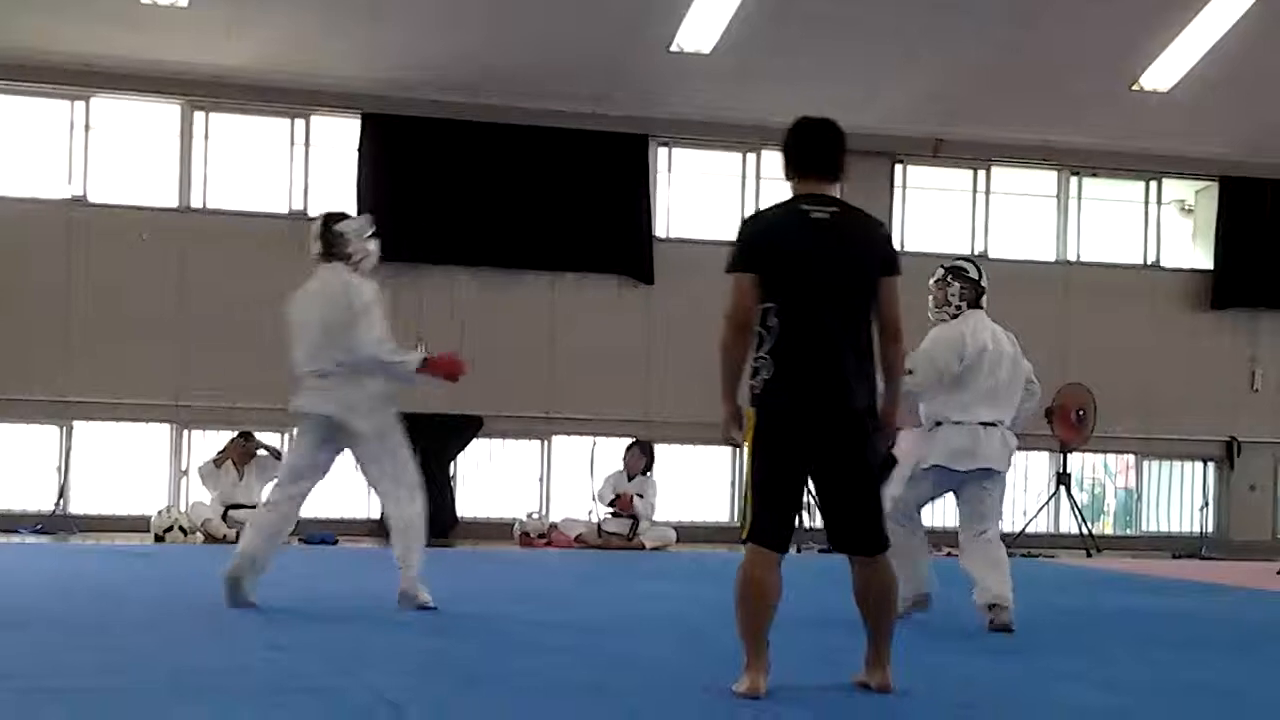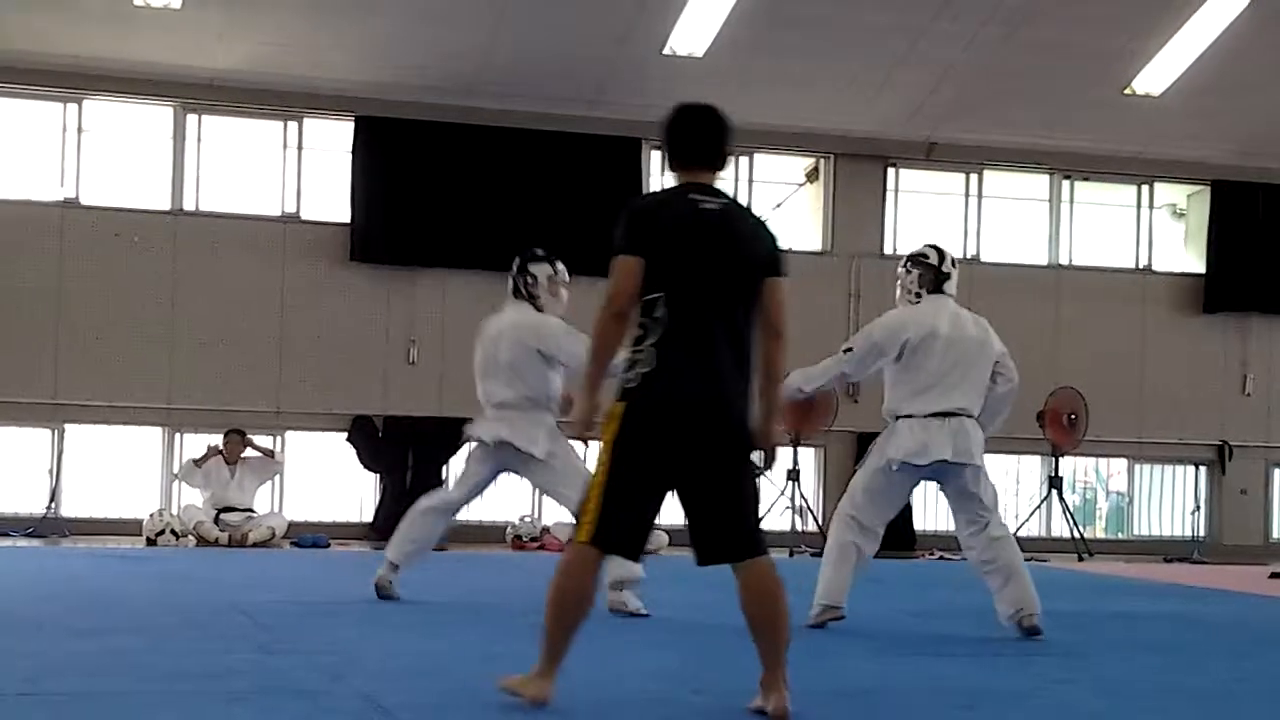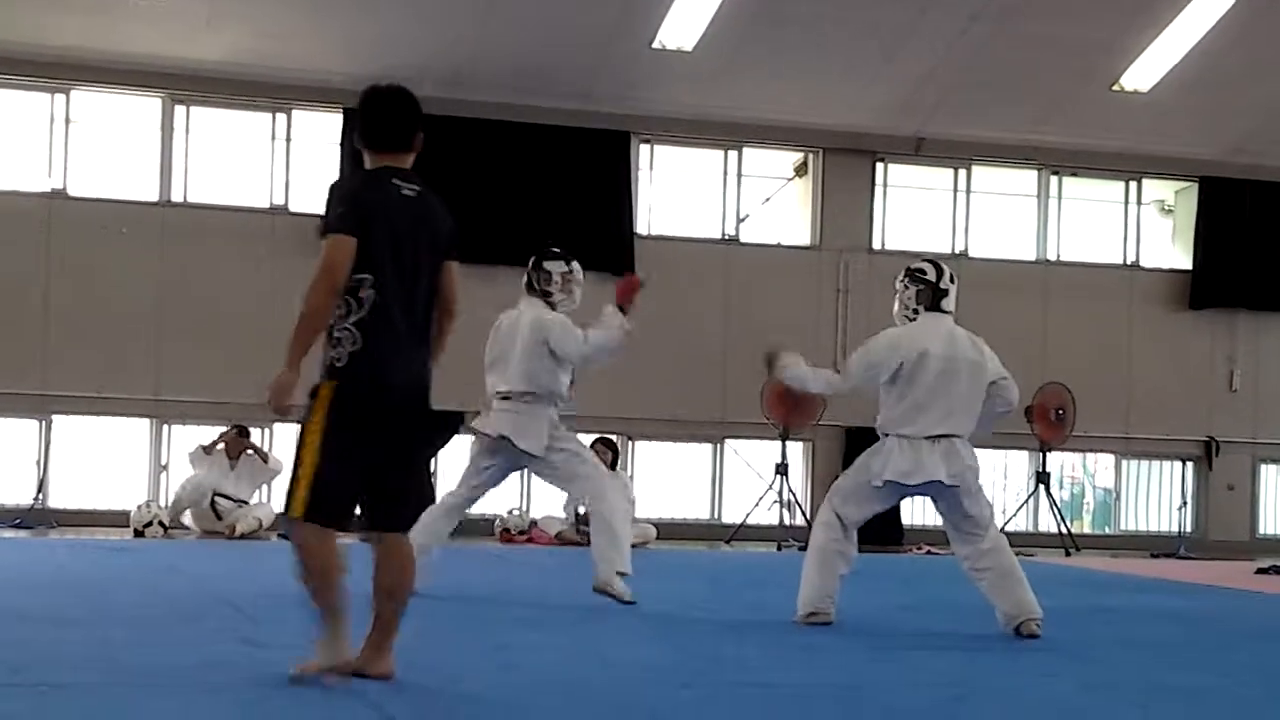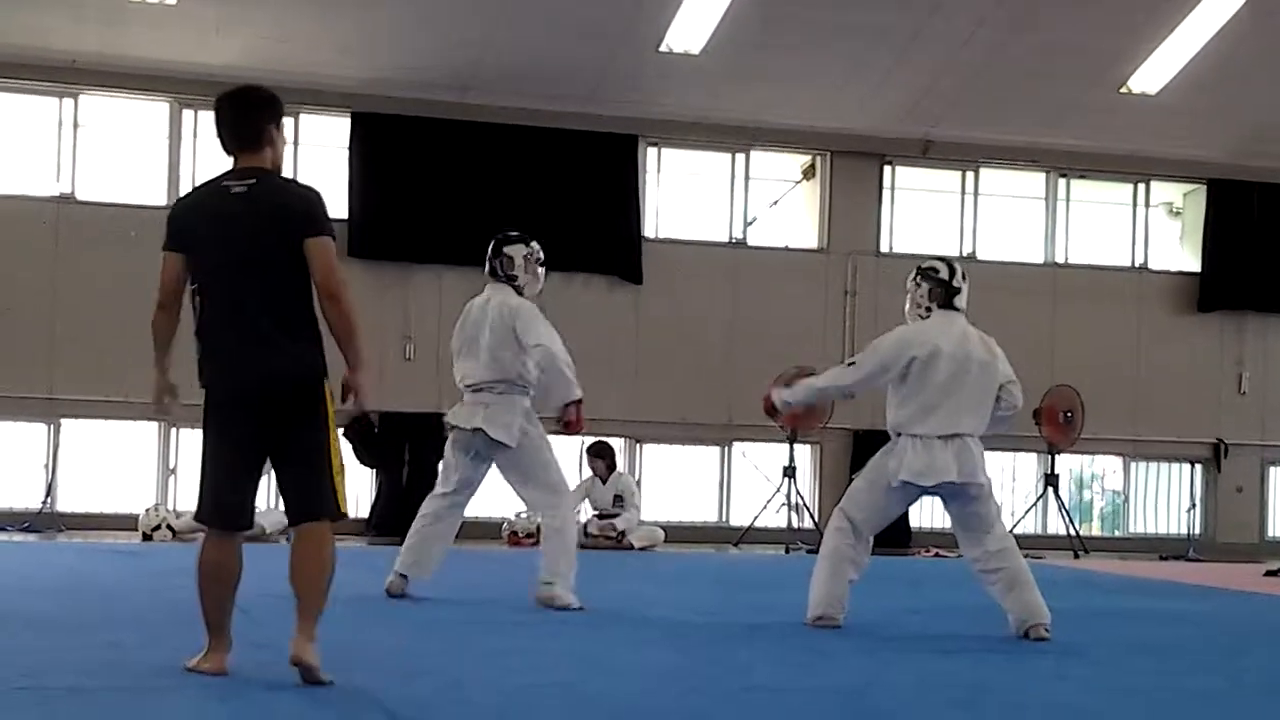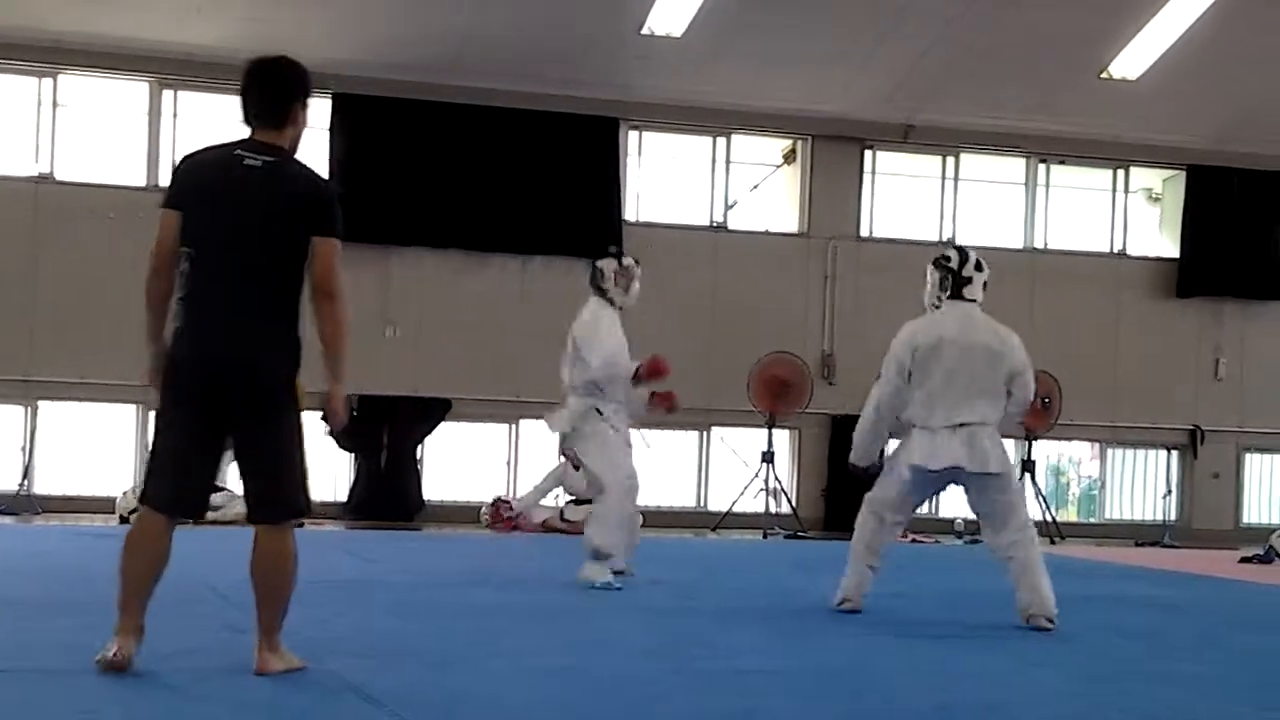
dt=1s
person 1, frame 1
left shoulder: (760, 230)
right shoulder: (873, 234)
left elbow: (738, 325)
right elbow: (890, 331)
left wrist: (730, 399)
right wrist: (891, 401)
left hip: (778, 407)
right hip: (852, 408)
left knee: (763, 544)
right knee: (868, 547)
left ankle: (754, 669)
right ankle: (878, 667)
person 1, frame 2
left shoulder: (646, 216)
right shoulder: (755, 232)
left elbow: (617, 313)
right elbow: (772, 333)
left wrist: (588, 394)
right wrist: (766, 417)
left hip: (652, 403)
right hip: (725, 412)
left knee: (592, 541)
right knee: (748, 552)
person 1, frame 3
left shoulder: (353, 193)
right shoulder: (437, 211)
left elbow: (330, 284)
right elbow: (446, 309)
left wrist: (291, 365)
left hip: (355, 377)
right hip: (410, 383)
left knee: (309, 516)
right knee: (390, 525)
left ankle: (334, 638)
right ankle: (378, 651)
person 1, frame 4
left shoulder: (190, 210)
right shoulder: (300, 201)
left elbow: (168, 303)
right elbow: (331, 293)
left wrist: (162, 371)
right wrist: (355, 366)
left hip: (227, 385)
right hip: (297, 381)
left knee: (222, 524)
right knee: (313, 517)
left ankle: (216, 649)
right ankle: (304, 637)
person 1, frame 5
left shoulder: (194, 170)
right shoulder: (312, 191)
left elbow: (162, 267)
right elbow: (327, 293)
left wrist: (157, 345)
right wrist: (336, 381)
left hip: (194, 362)
right hip: (267, 371)
left knee: (159, 505)
right knee: (275, 518)
left ankle: (125, 635)
right ankle: (270, 648)
person 2, frame 1
left shoulder: (951, 334)
right shoulder: (1007, 340)
left elbow: (913, 384)
right elbow: (1030, 394)
left hip: (946, 442)
right hip: (991, 446)
left knee: (895, 508)
right knee: (981, 530)
left ankle: (913, 591)
right ankle: (998, 602)
person 2, frame 2
left shoulder: (903, 321)
right shoulder: (979, 327)
left elbow: (847, 363)
right elbow: (1007, 382)
left wrist: (793, 383)
right wrist: (976, 427)
left hip: (910, 437)
right hip: (961, 440)
left knee: (856, 518)
right knee: (984, 526)
left ankle: (829, 603)
right ankle: (1024, 610)
person 2, frame 3
left shoulder: (897, 341)
right shoulder: (975, 347)
left elbow: (841, 383)
right elbow: (1005, 397)
left wrist: (788, 366)
left hip: (899, 455)
right hip: (953, 458)
left knee: (837, 517)
right knee: (981, 537)
left ankle: (816, 606)
right ankle: (1024, 616)
person 2, frame 4
left shoulder: (910, 339)
right shoulder: (986, 346)
left elbow: (850, 376)
right elbow: (1011, 400)
left wrist: (787, 397)
left hip: (911, 455)
right hip: (963, 458)
left knee: (850, 524)
right knee: (989, 539)
left ankle: (825, 610)
right ankle: (1033, 619)
person 2, frame 5
left shoulder: (917, 332)
right shoulder: (1003, 338)
left elbow: (886, 399)
right elbow: (1022, 396)
left wrist: (863, 452)
left hip: (926, 445)
right hip: (981, 446)
left knee: (879, 515)
right knee: (1013, 529)
left ankle: (852, 593)
right ankle: (1039, 608)
person 3, frame 1
left shoulder: (302, 296)
right shoulder: (359, 289)
left elbow: (309, 353)
right elbow: (373, 352)
right wrist: (428, 364)
left hip: (317, 402)
right hip: (360, 402)
left knee: (289, 489)
right knee: (403, 490)
left ankle: (244, 567)
right ankle: (410, 582)
person 3, frame 2
left shoulder: (491, 327)
right shoulder: (541, 327)
right elbow: (591, 357)
left hip: (494, 431)
right hip: (533, 435)
left knee: (447, 501)
left ankle: (389, 570)
right ankle: (619, 588)
person 3, frame 3
left shoulder: (505, 321)
right shoulder: (549, 322)
right elbow: (589, 349)
right wrist: (619, 307)
left hip: (498, 423)
right hip: (536, 427)
left knee: (460, 496)
right knee: (606, 492)
right ankle: (611, 575)
person 3, frame 4
left shoulder: (471, 310)
right shoulder: (519, 308)
right elbow: (549, 352)
right wrist: (570, 400)
left hip: (470, 412)
right hip: (510, 416)
left knee: (446, 499)
right knee: (556, 501)
left ankle: (401, 576)
right ankle: (555, 585)
person 3, frame 5
left shoulder: (606, 319)
right shoulder: (596, 318)
right elbow: (605, 368)
left wrist: (651, 398)
right wrist: (639, 372)
left hip: (605, 418)
right hip: (589, 417)
left knee: (620, 488)
right knee: (623, 483)
left ankle: (608, 556)
right ankle: (597, 562)
